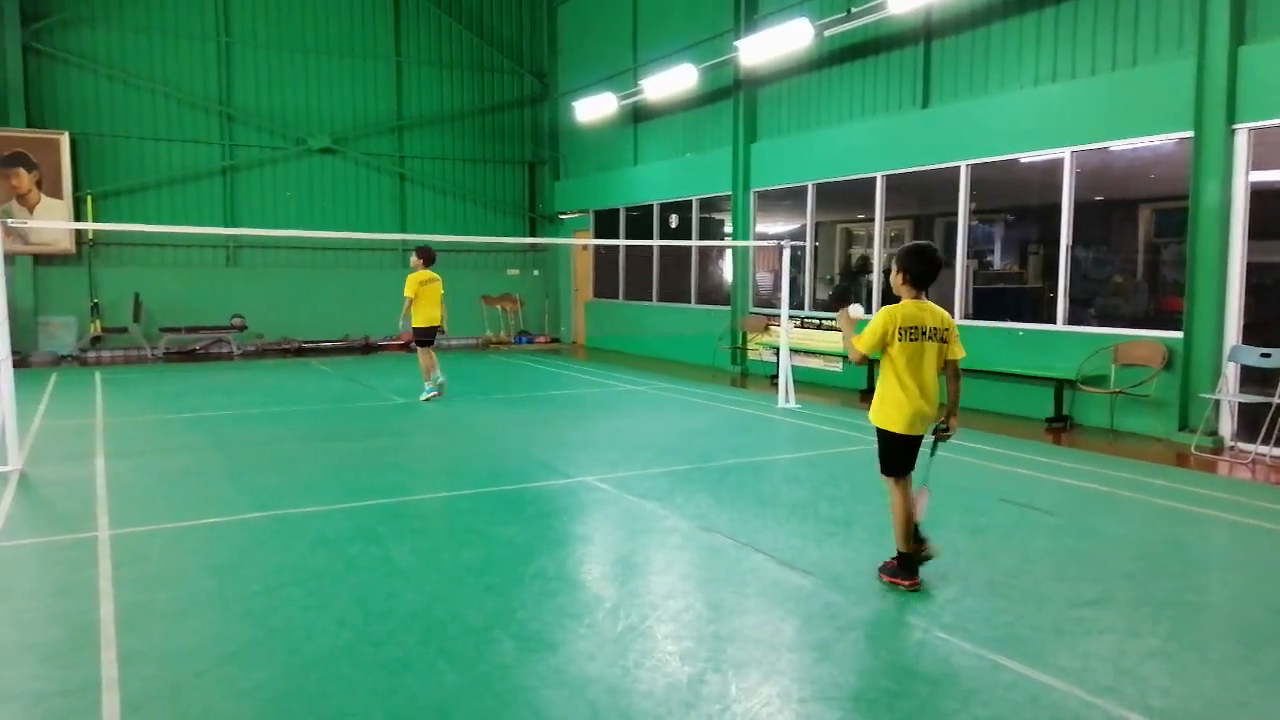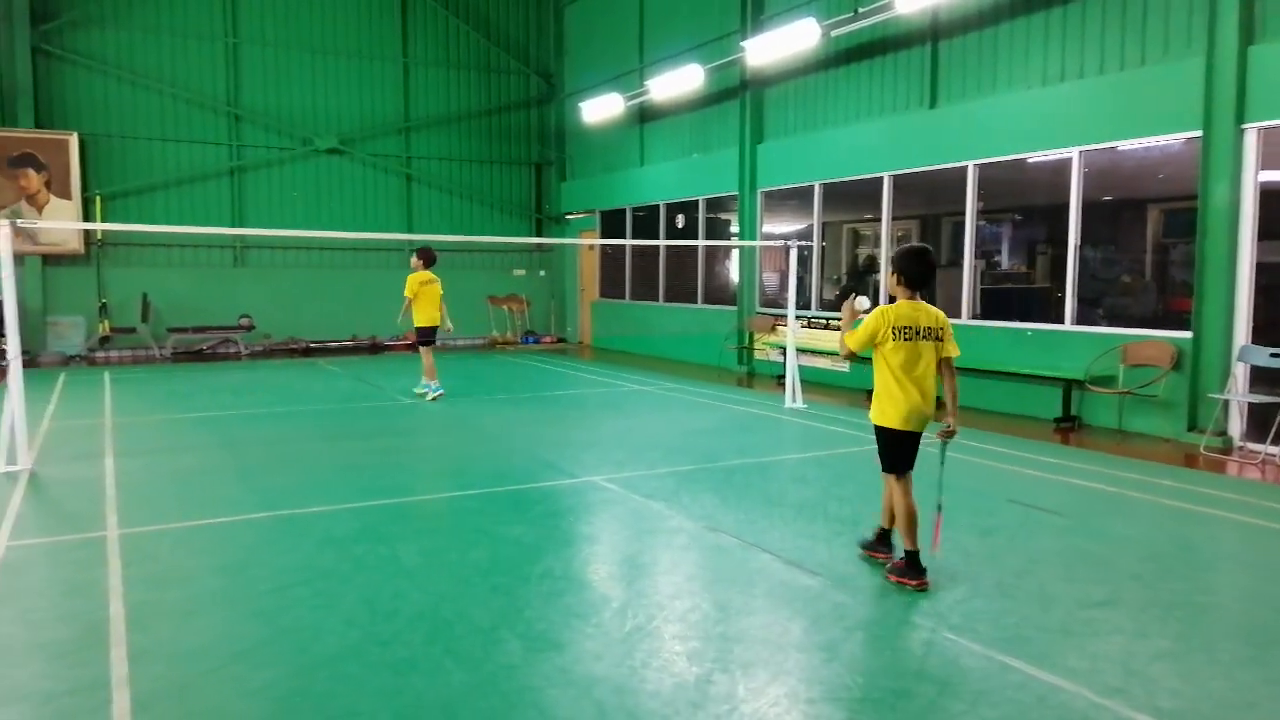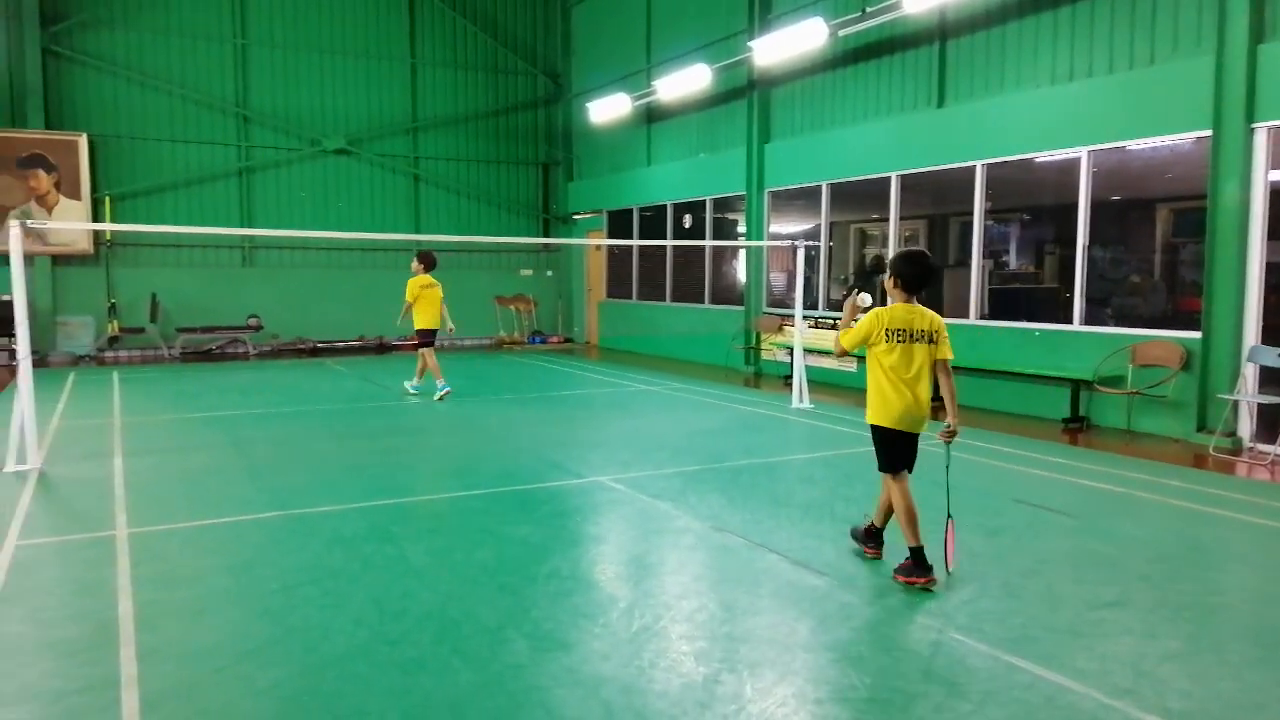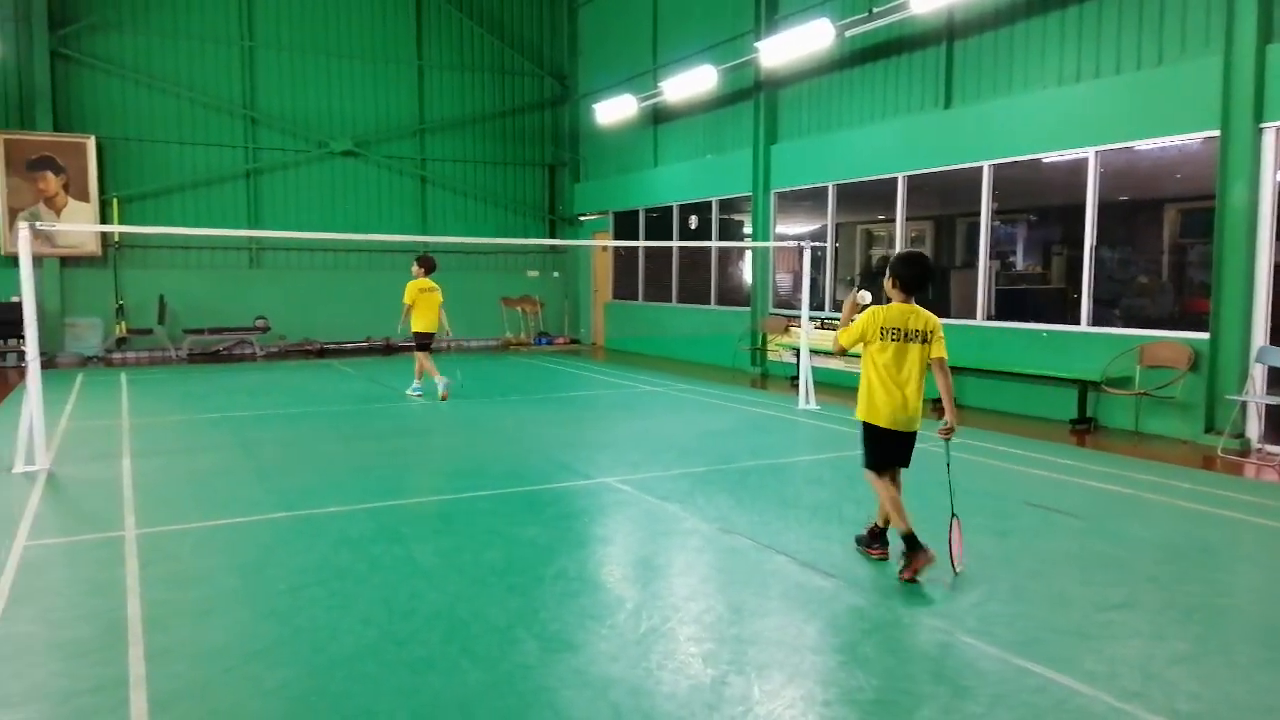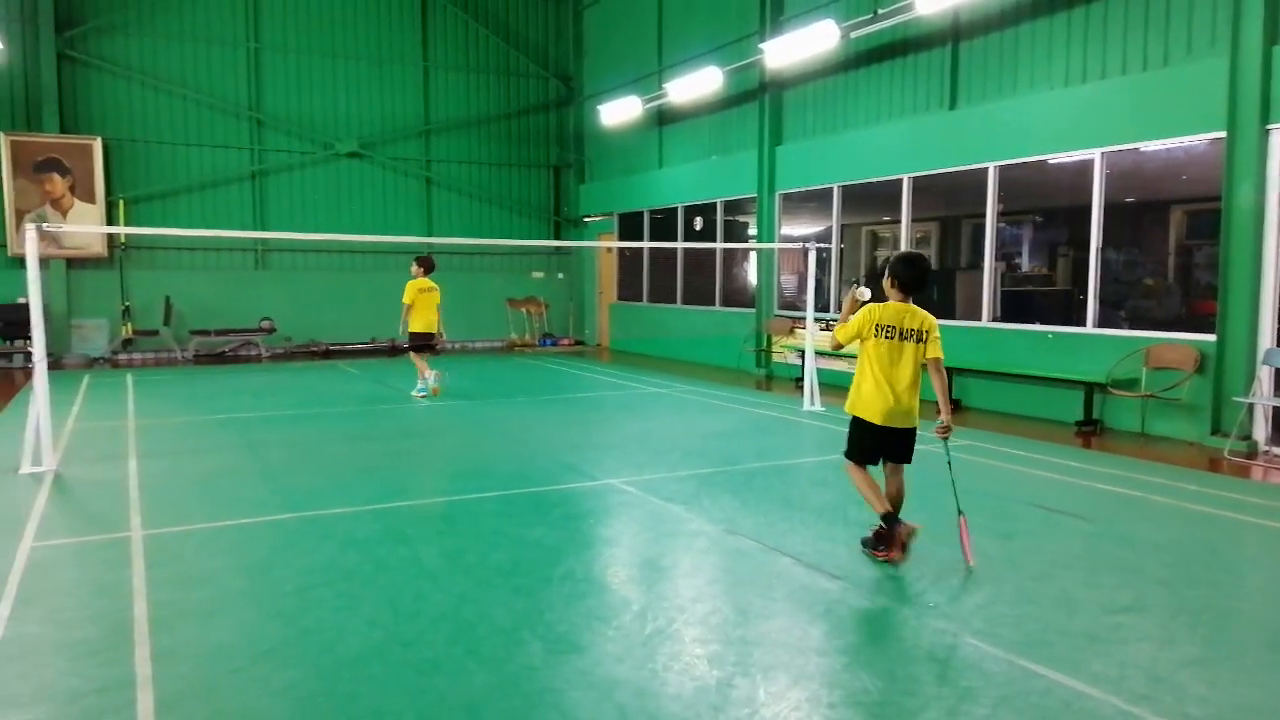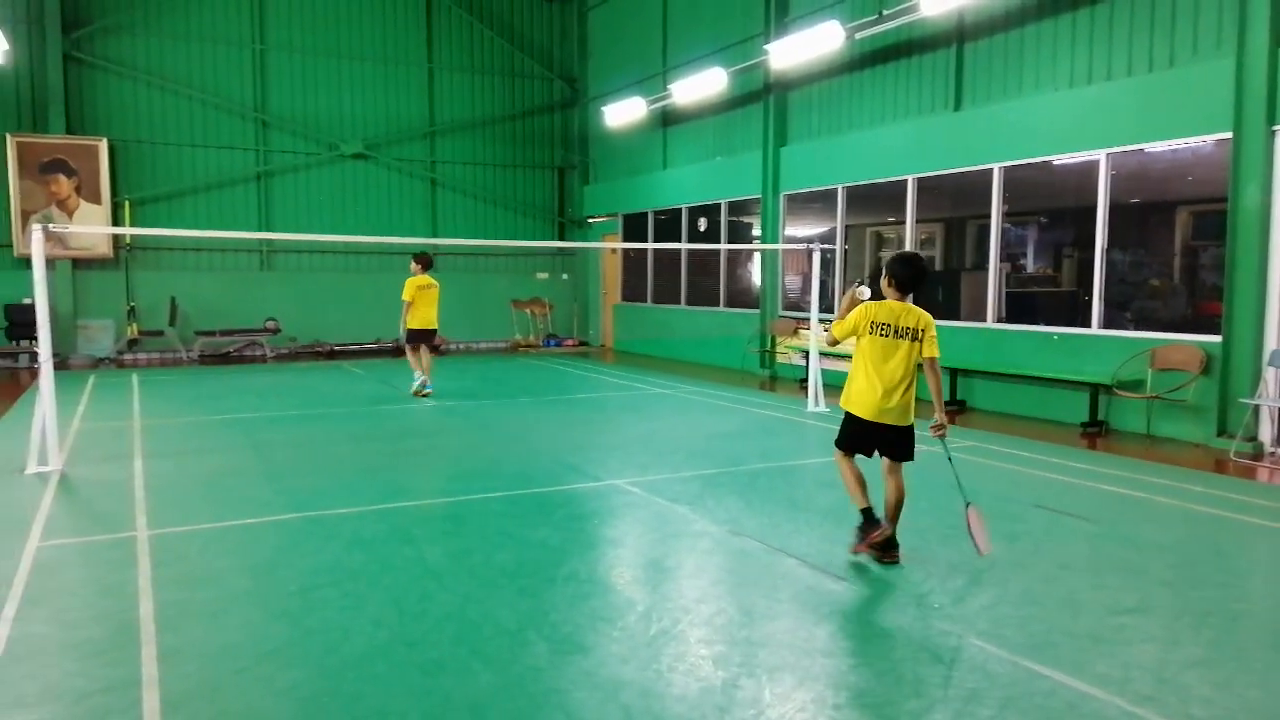
dt=0.1s
person 1, frame 1
left shoulder: (890, 316)
right shoulder: (944, 319)
left elbow: (858, 356)
right elbow: (953, 371)
left wrist: (847, 328)
right wrist: (951, 415)
left hip: (894, 415)
right hip: (923, 414)
left knee: (898, 483)
right knee: (900, 478)
left ankle: (905, 565)
right ankle: (916, 540)
person 1, frame 2
left shoulder: (884, 315)
right shoulder: (938, 319)
left elbow: (848, 350)
right elbow: (948, 369)
left wrist: (847, 320)
right wrist: (951, 415)
left hip: (892, 413)
right hip: (920, 412)
left knee: (899, 481)
right knee: (896, 476)
left ankle: (912, 565)
right ankle: (883, 539)
person 1, frame 3
left shoulder: (877, 318)
right shoulder: (935, 322)
left elbow: (840, 348)
right elbow: (944, 370)
left wrist: (847, 317)
right wrist: (952, 416)
left hip: (886, 414)
right hip: (915, 415)
left knee: (896, 483)
right knee: (894, 476)
left ankle: (919, 563)
right ankle: (873, 533)
person 1, frame 4
left shoulder: (874, 316)
right shoulder: (931, 322)
left elbow: (838, 346)
right elbow: (940, 369)
left wrist: (847, 314)
right wrist: (950, 413)
left hip: (878, 412)
right hip: (909, 415)
left knee: (879, 477)
right knee: (891, 475)
left ankle: (914, 546)
right ankle: (877, 537)
person 1, frame 5
left shoulder: (870, 313)
right shoulder: (927, 322)
left elbow: (835, 343)
right elbow: (936, 368)
left wrist: (846, 311)
right wrist: (945, 412)
left hip: (870, 409)
right hip: (905, 413)
left knee: (856, 467)
right knee: (894, 470)
left ankle: (894, 526)
right ankle: (885, 537)
person 1, frame 6
left shoulder: (867, 311)
right shoulder: (924, 321)
left elbow: (831, 338)
right elbow: (931, 367)
left wrist: (845, 307)
right wrist: (939, 411)
left hip: (864, 406)
right hip: (900, 411)
left knee: (844, 456)
right knee: (893, 469)
left ankle: (870, 522)
right ankle: (887, 540)
